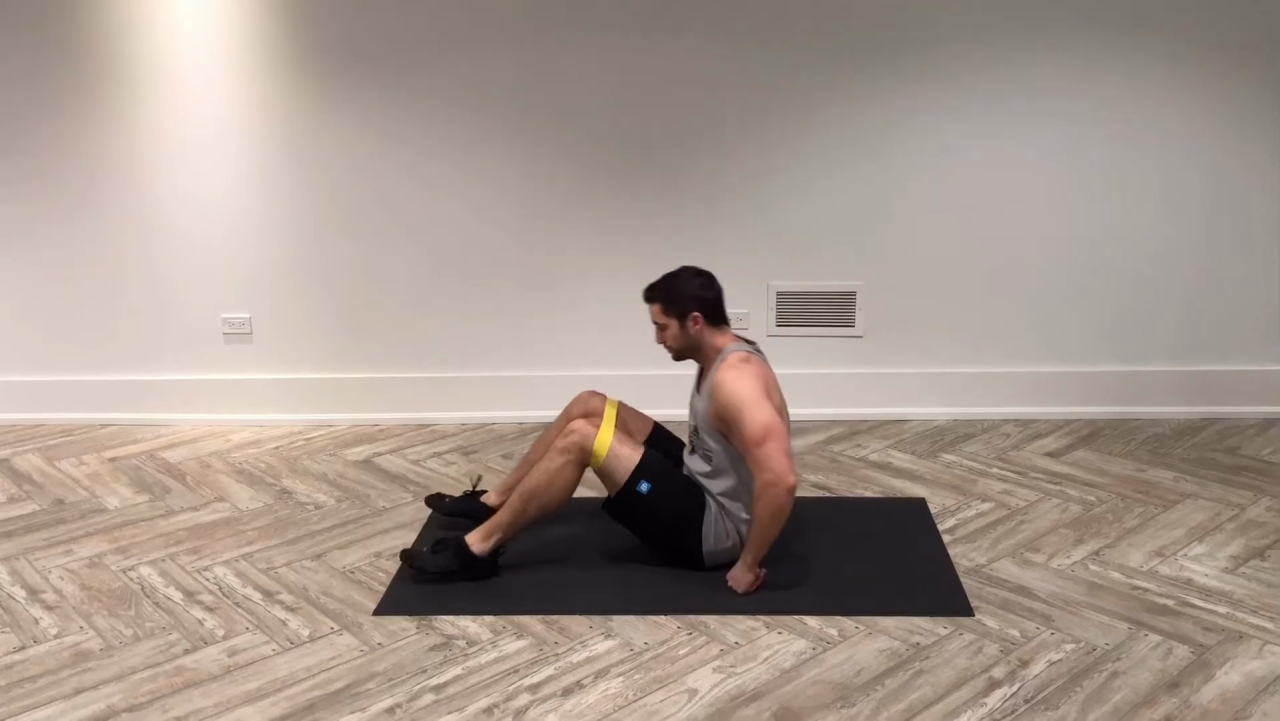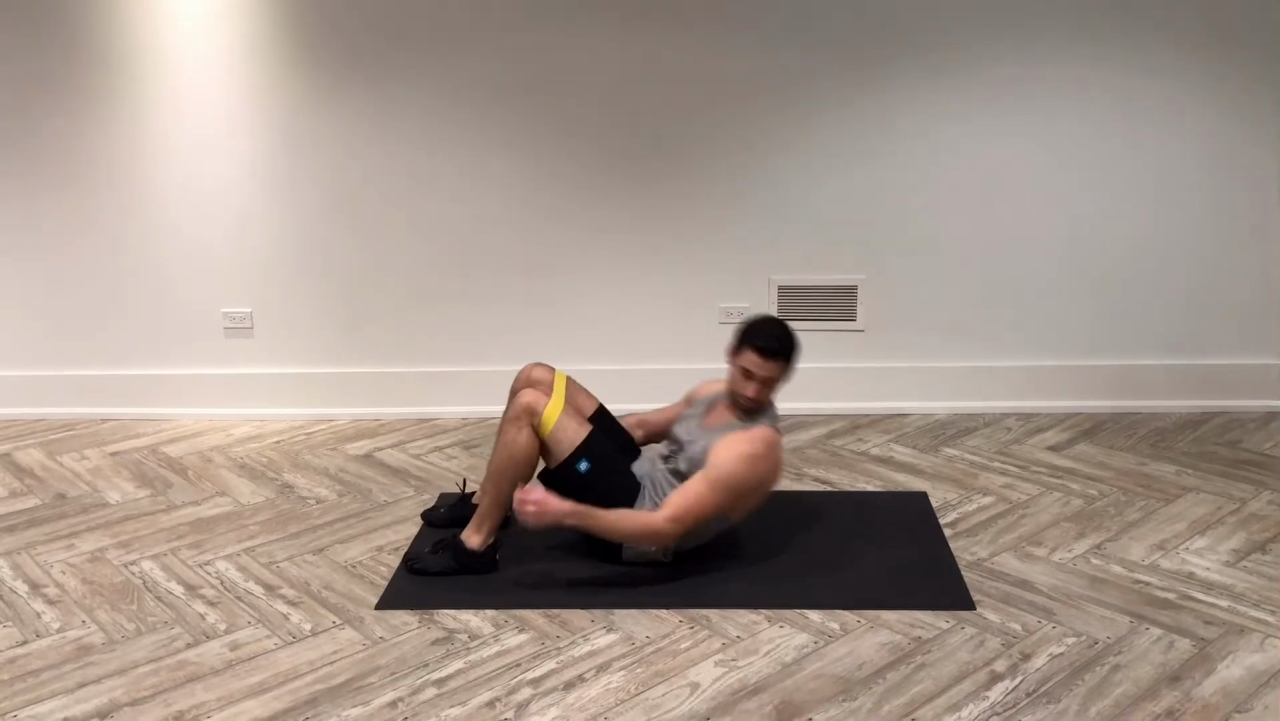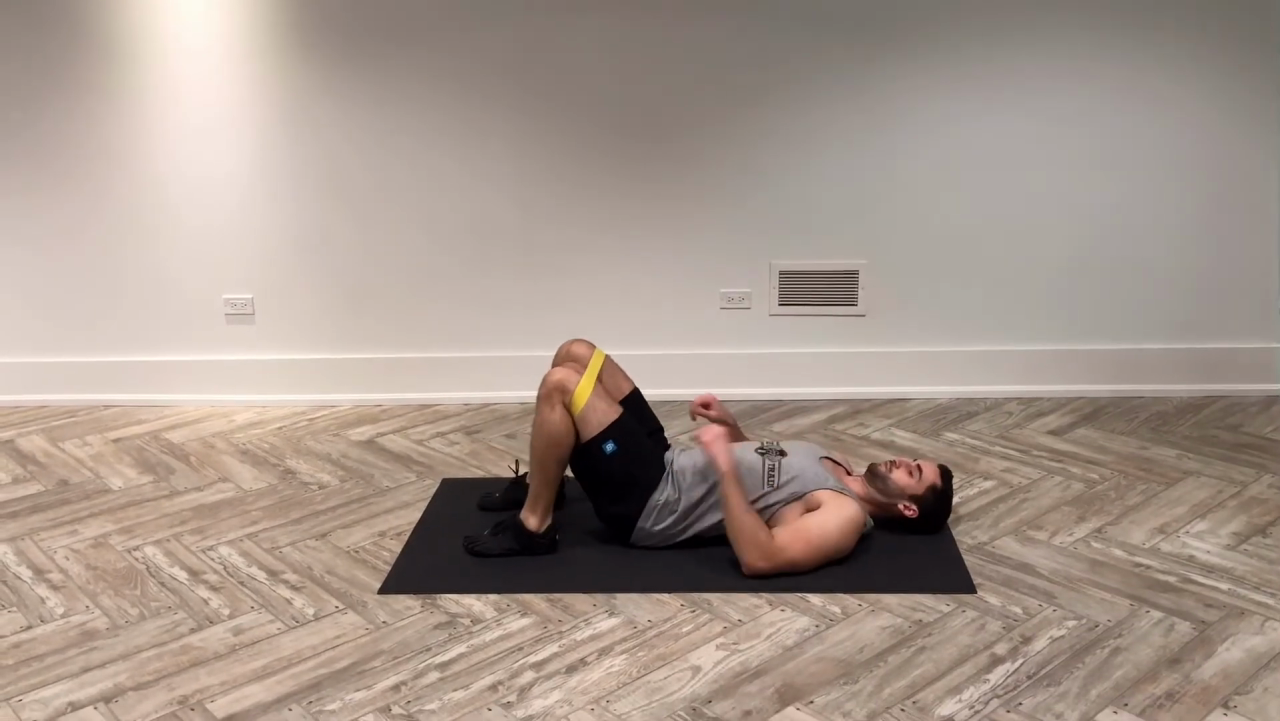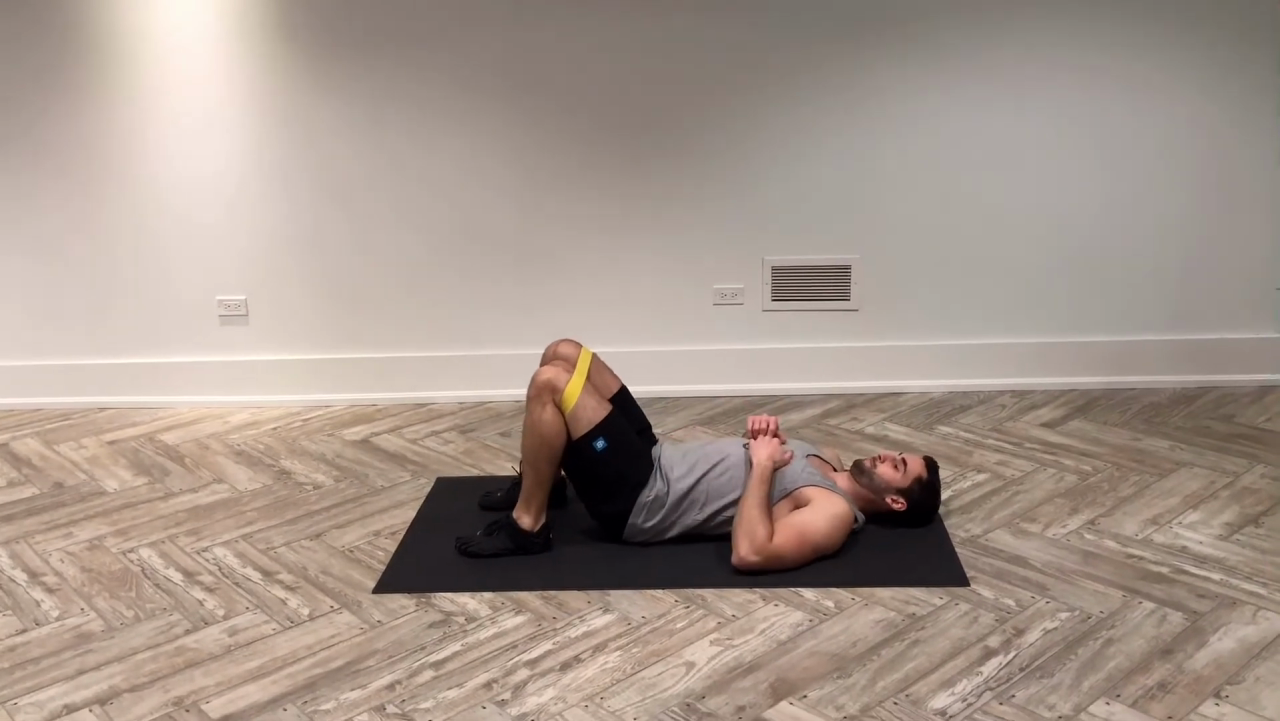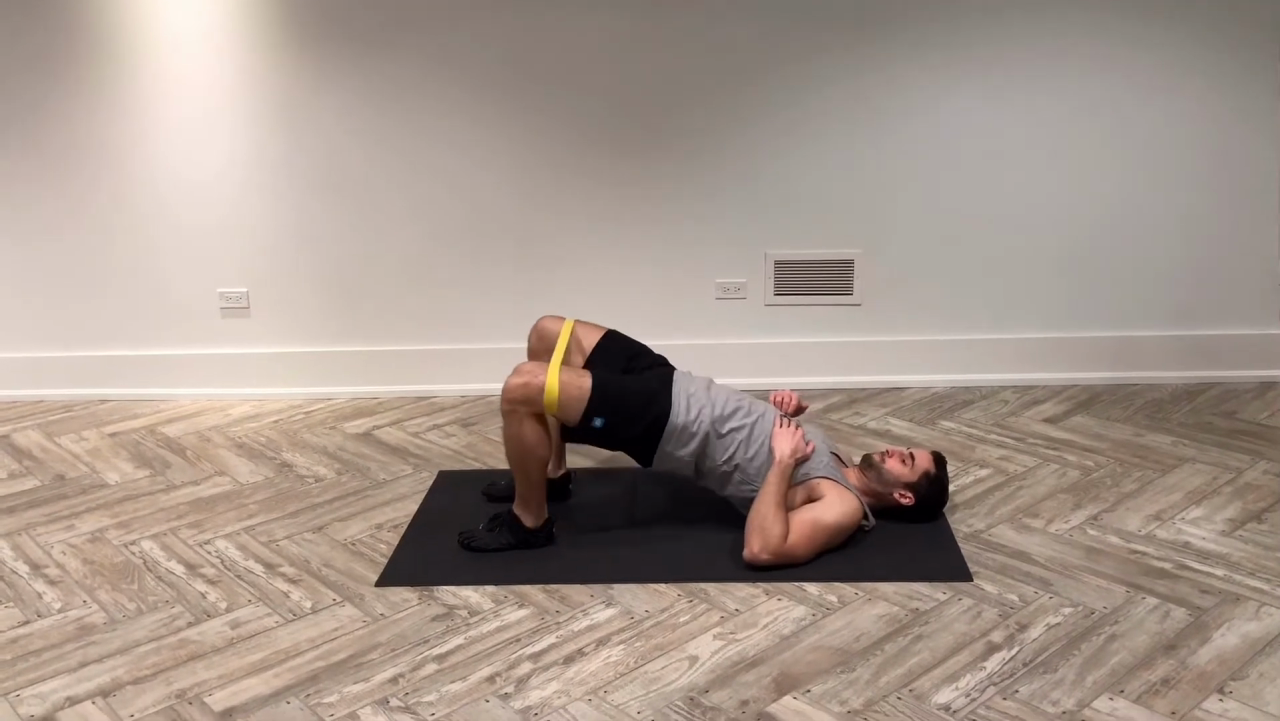
dt=1s
person 1, frame 1
left shoulder: (734, 377)
right shoulder: (724, 355)
left elbow: (780, 480)
left wrist: (748, 564)
left hip: (713, 529)
right hip: (697, 483)
left knee: (579, 437)
right knee: (588, 405)
left ankle: (477, 549)
right ankle: (493, 501)
person 1, frame 2
left shoulder: (752, 450)
right shoulder: (718, 392)
left elbow: (659, 529)
right elbow: (649, 425)
left wrist: (566, 511)
right wrist: (590, 432)
left hip: (639, 516)
left knee: (530, 404)
right knee: (536, 377)
left ankle: (475, 546)
right ankle: (484, 505)
person 1, frame 3
left shoulder: (845, 516)
right shoulder: (836, 468)
left elbow: (758, 558)
left wrist: (726, 466)
right wrist: (728, 424)
left hip: (649, 505)
right hip: (666, 464)
left knee: (561, 384)
right knee: (577, 352)
left ankle: (534, 526)
right ankle: (539, 484)
person 1, frame 4
left shoulder: (834, 514)
right shoulder: (827, 463)
left elbow: (749, 553)
left wrist: (763, 466)
right wrist: (766, 434)
left hip: (638, 500)
right hip: (655, 457)
left knee: (550, 382)
right knee: (564, 353)
left ankle: (527, 526)
right ankle: (545, 481)
person 1, frame 5
left shoulder: (844, 508)
right shoulder: (830, 459)
left elbow: (761, 550)
left wrist: (784, 462)
right wrist: (787, 410)
left hip: (670, 425)
right hip: (674, 389)
left knee: (522, 387)
right knee: (549, 333)
left ankle: (528, 522)
right ankle: (550, 474)
